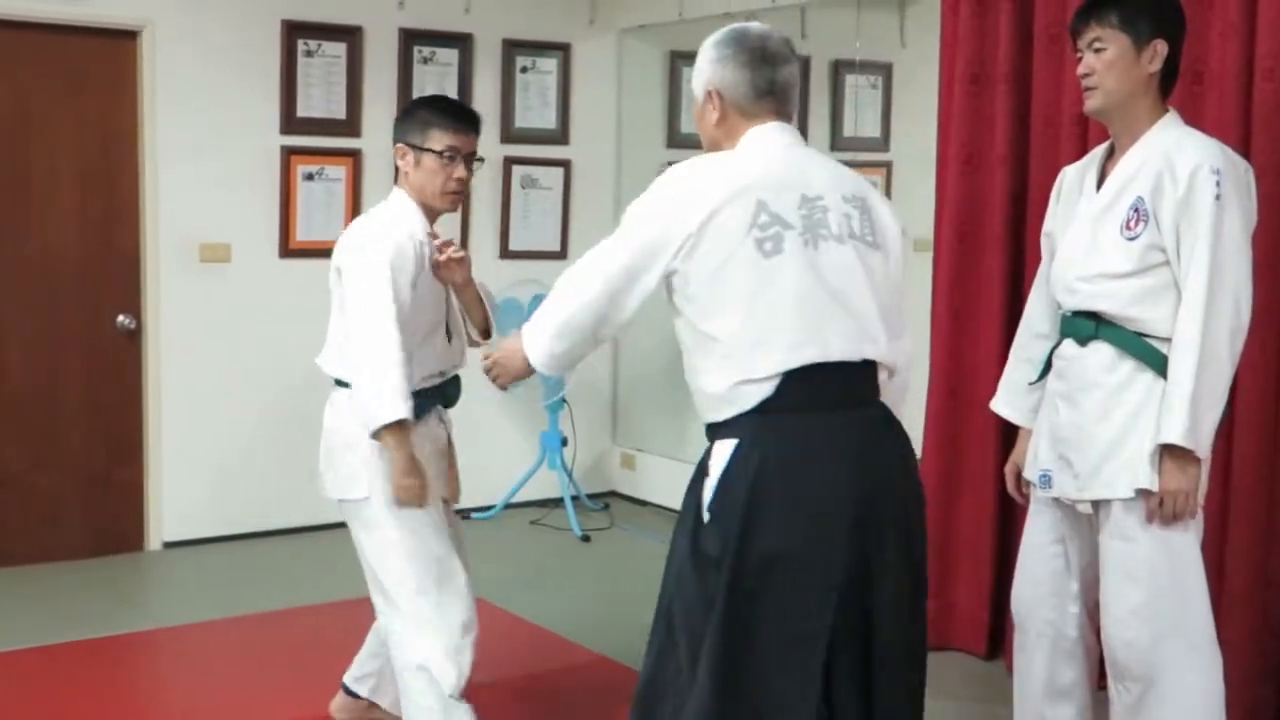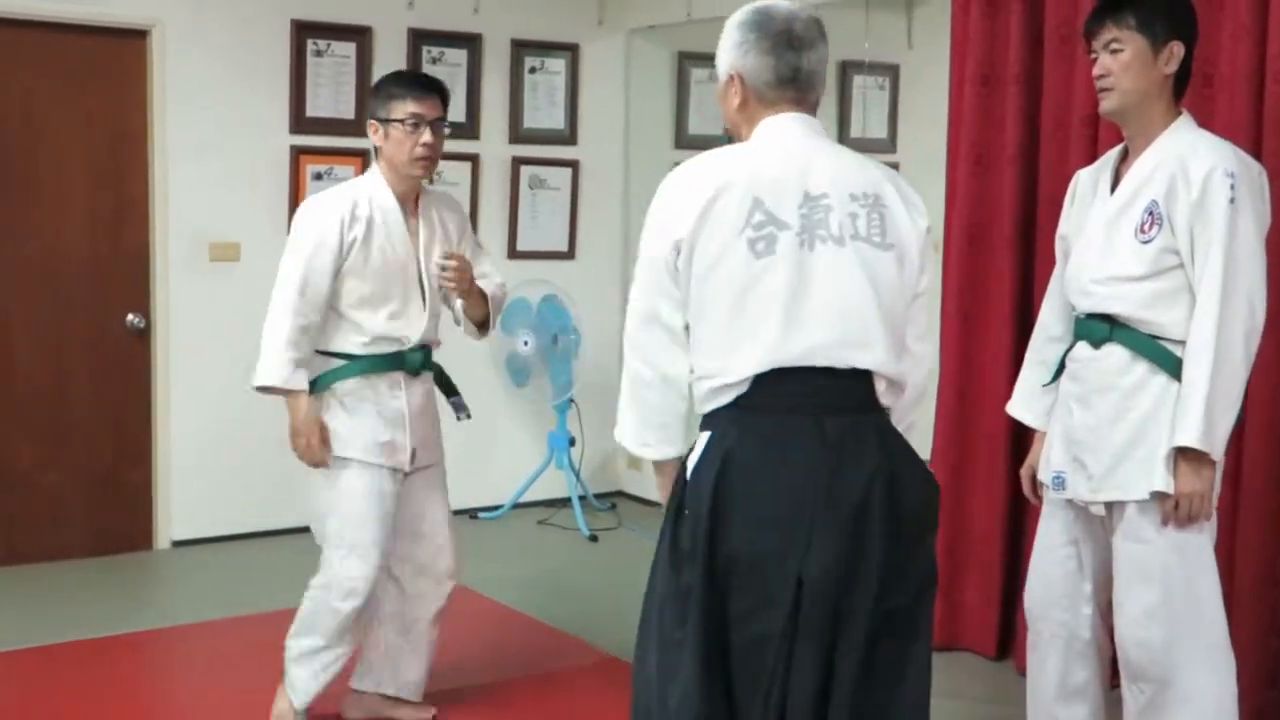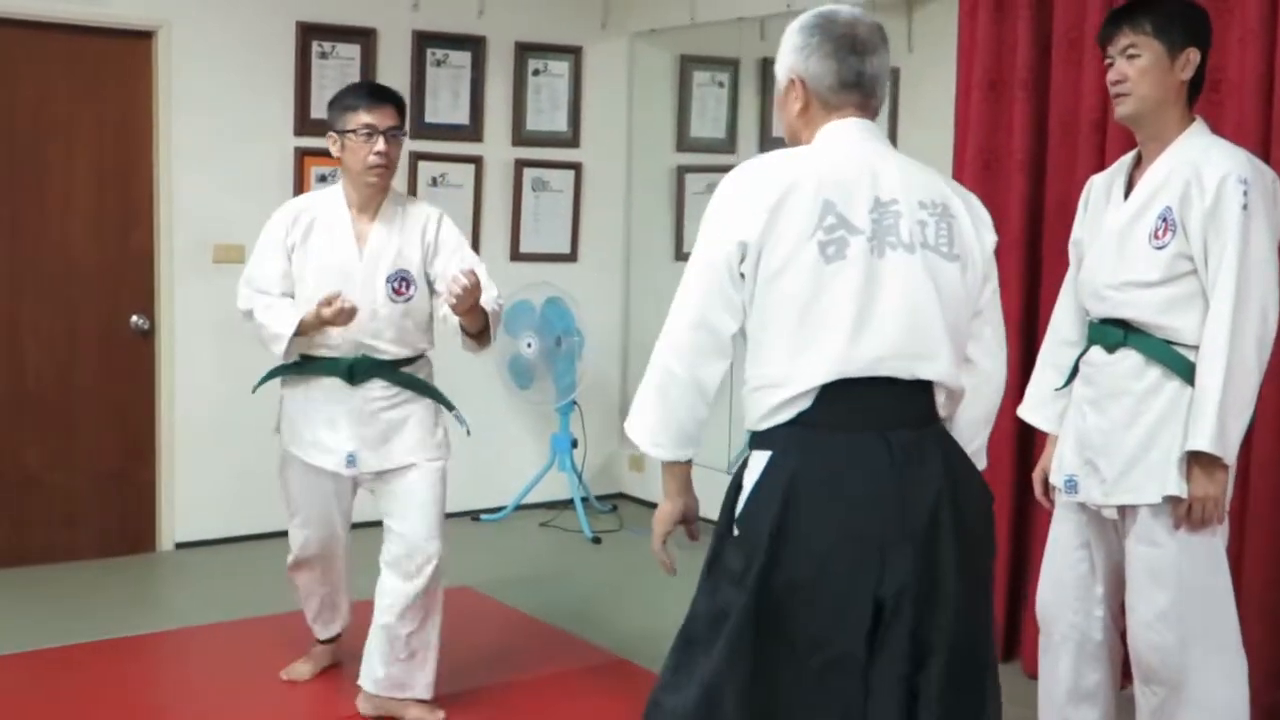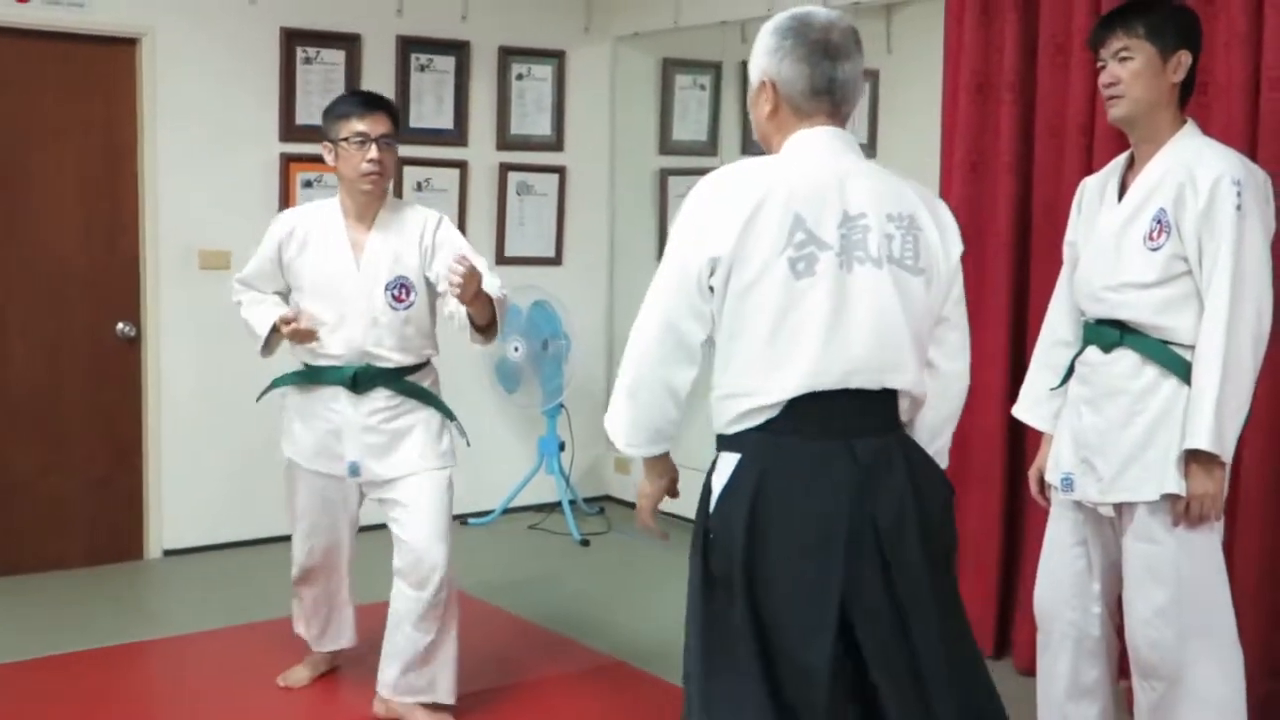
dt=0.3s
person 1, frame 1
left shoulder: (1200, 166)
right shoulder: (1076, 178)
left elbow: (1215, 309)
left wrist: (1183, 444)
right wrist: (1026, 423)
left hip: (1144, 417)
right hip: (1069, 413)
left knee: (1150, 628)
right knee: (1044, 610)
person 1, frame 2
left shoulder: (1213, 170)
right shoulder: (1089, 181)
left elbow: (1229, 313)
left wrist: (1197, 448)
right wrist: (1041, 426)
left hip: (1155, 421)
right hip: (1081, 417)
left knee: (1162, 630)
right knee: (1057, 611)
person 1, frame 3
right shoulder: (1103, 187)
left wrist: (1211, 453)
right wrist: (1053, 432)
left hip: (1170, 425)
right hip: (1093, 421)
left knee: (1176, 634)
right knee: (1067, 615)
person 1, frame 4
left shoulder: (1220, 178)
right shoulder: (1096, 189)
left wrist: (1207, 450)
right wrist: (1048, 429)
left hip: (1165, 426)
right hip: (1089, 421)
left knee: (1172, 629)
right knee: (1065, 611)
person 2, frame 1
left shoulder: (696, 188)
right shoulder: (863, 195)
left elbow: (597, 289)
right elbow: (893, 345)
left wrist: (527, 354)
left hip: (767, 464)
right hip: (871, 451)
person 2, frame 2
left shoulder: (699, 185)
right shoulder: (890, 192)
left elbow: (656, 342)
right elbow: (915, 350)
left wrist: (668, 465)
left hip: (748, 464)
right hip: (868, 463)
person 2, frame 3
left shoulder: (760, 186)
right shoulder: (956, 205)
left elbow: (693, 343)
right elbow: (982, 366)
left wrist: (675, 479)
left hip: (805, 477)
right hip: (923, 475)
person 2, frame 4
left shoulder: (731, 196)
right shoulder: (922, 209)
left elbow: (664, 344)
right elbow: (947, 368)
left wrist: (654, 463)
left hip: (774, 483)
right hip: (887, 479)
person 3, frame 1
left shoulder: (430, 240)
right shoulder: (384, 236)
left elbow: (477, 332)
right elbow: (372, 341)
left wrist: (463, 283)
right wrist: (400, 450)
left hip: (421, 430)
right hip: (376, 440)
left knee: (429, 590)
right knee: (437, 609)
person 3, frame 2
left shoulder: (448, 213)
right shoulder: (336, 210)
left elbow: (484, 313)
right elbow: (292, 308)
left wrist: (470, 286)
right wrist: (299, 404)
left hip: (415, 401)
right hip: (350, 403)
left knee: (428, 564)
right knee: (354, 567)
person 3, frame 3
left shoulder: (428, 223)
right shoulder: (296, 219)
left elbow: (478, 311)
right elbow: (257, 298)
left wrist: (472, 310)
right wrist: (309, 321)
left hip: (402, 405)
right hip: (318, 403)
left knee: (416, 552)
right knee: (314, 541)
right ankle: (326, 637)
person 3, frame 4
left shoulder: (426, 227)
right shoulder: (293, 230)
left elbow: (483, 309)
right elbow: (250, 290)
left wrist: (478, 297)
right wrist: (279, 324)
left hip: (407, 414)
right hip: (322, 412)
left knee: (427, 558)
right knee: (317, 551)
right ankle: (325, 646)
